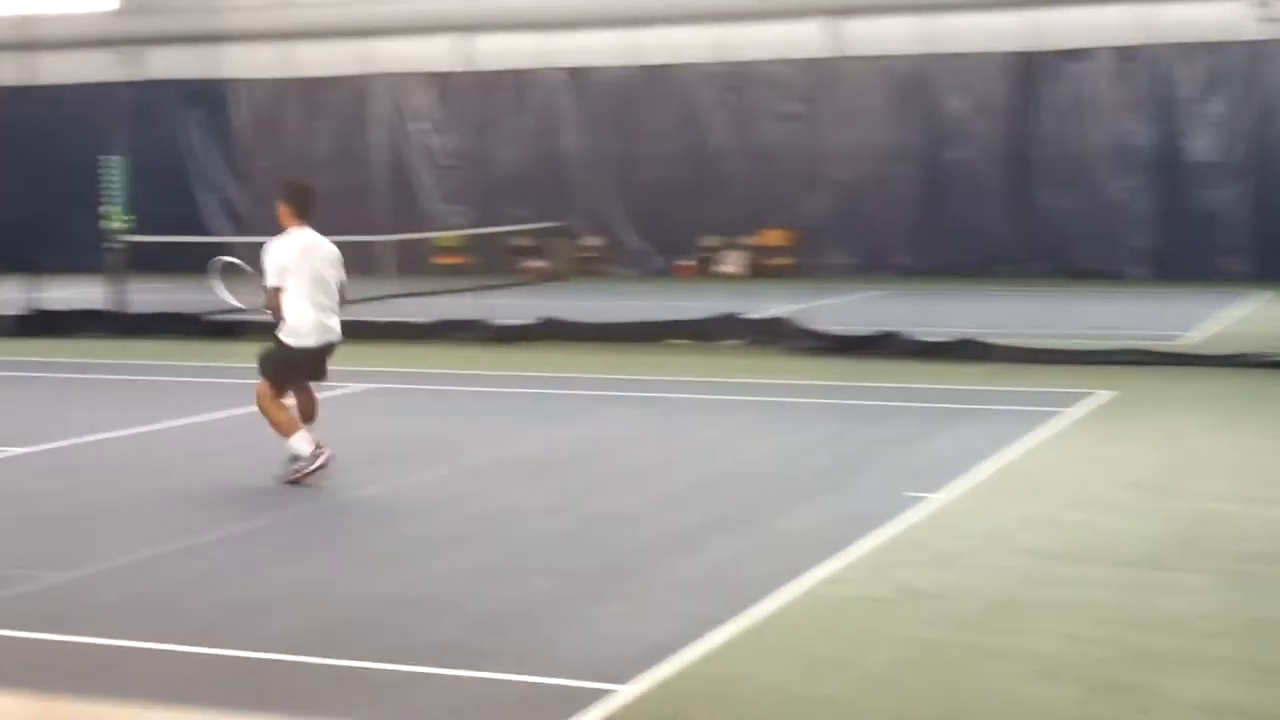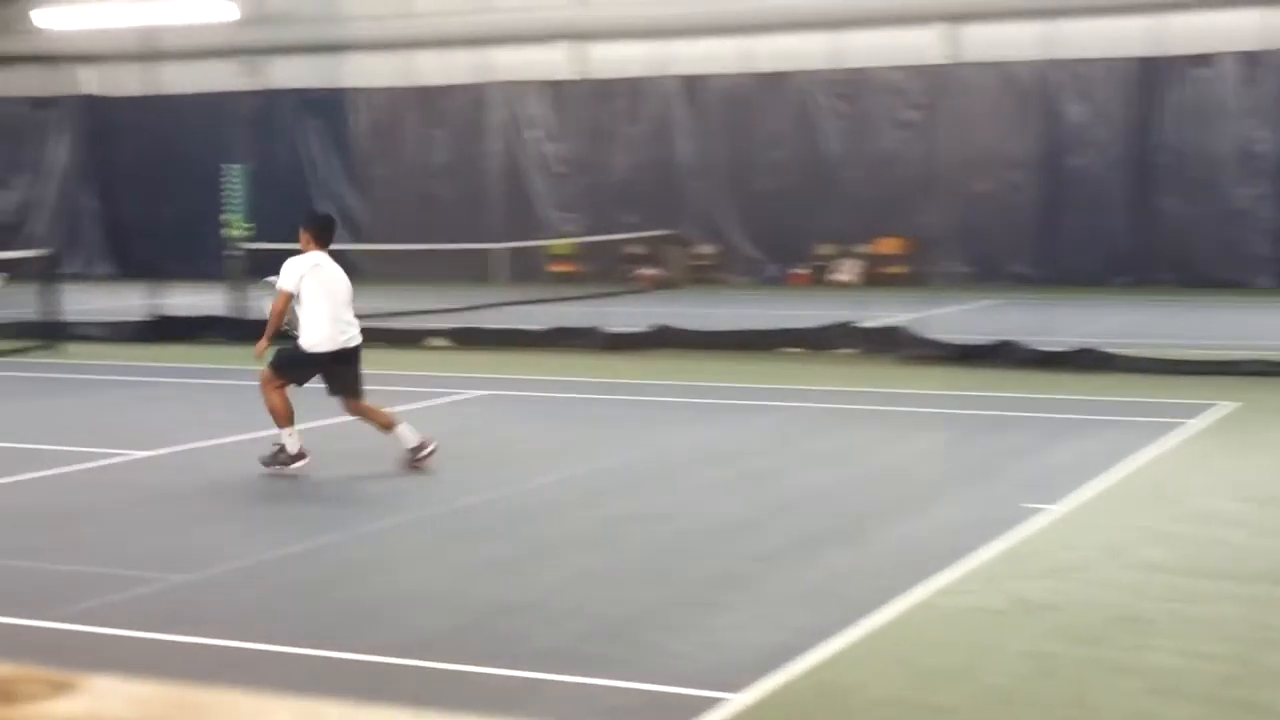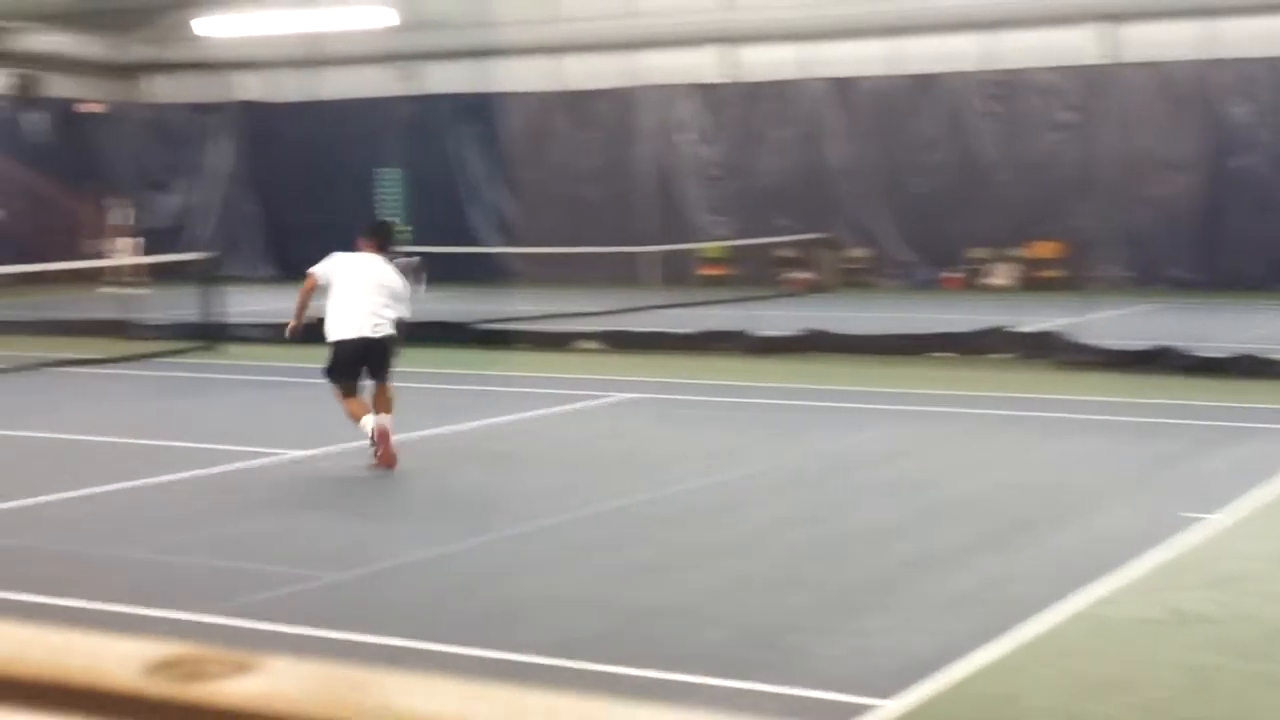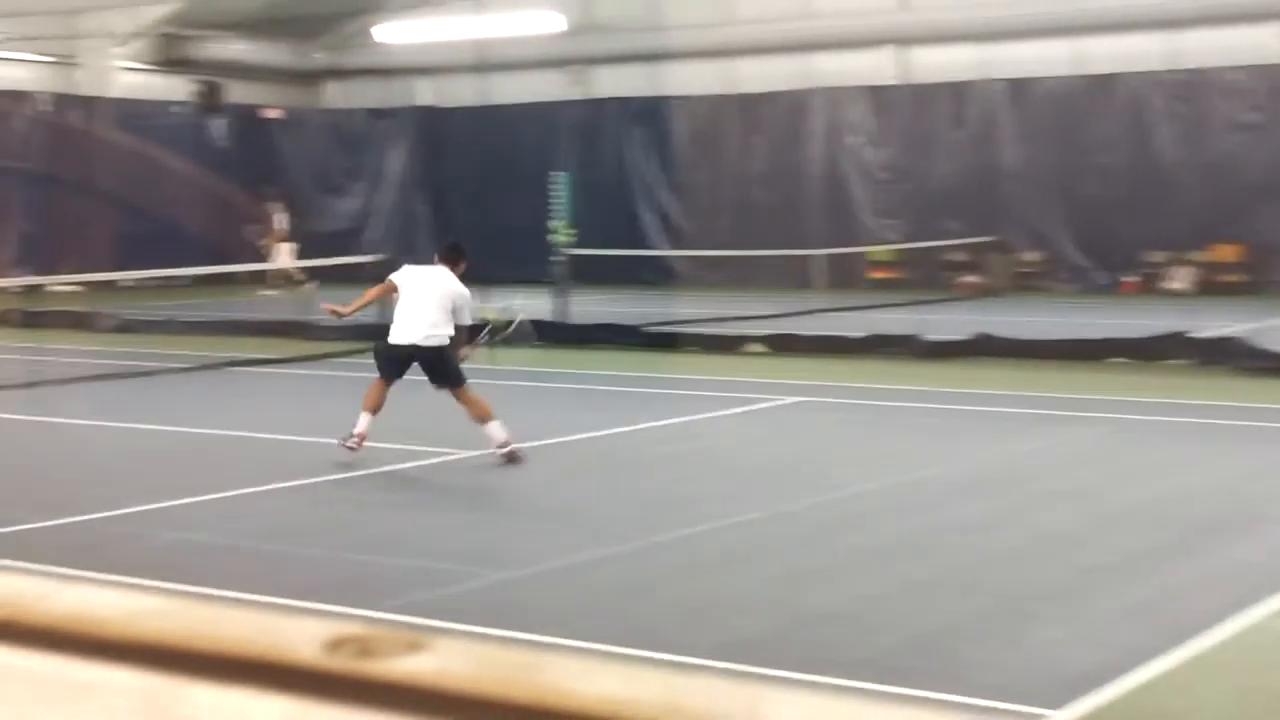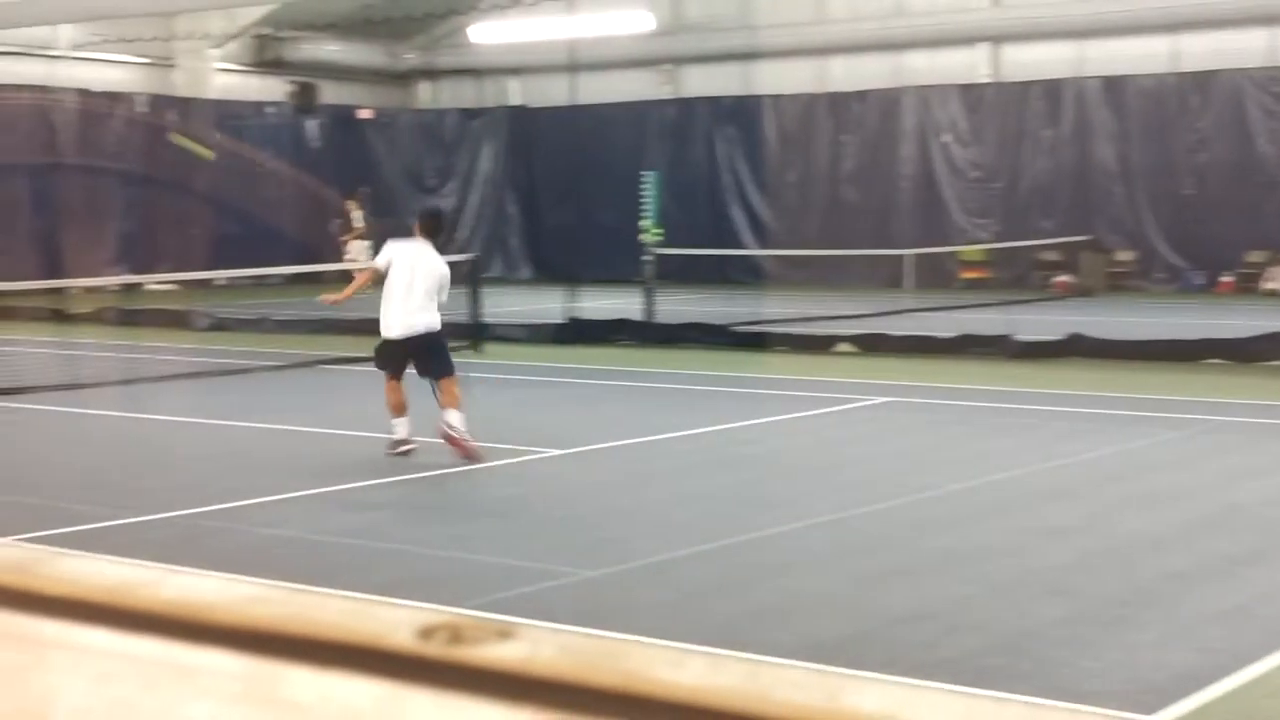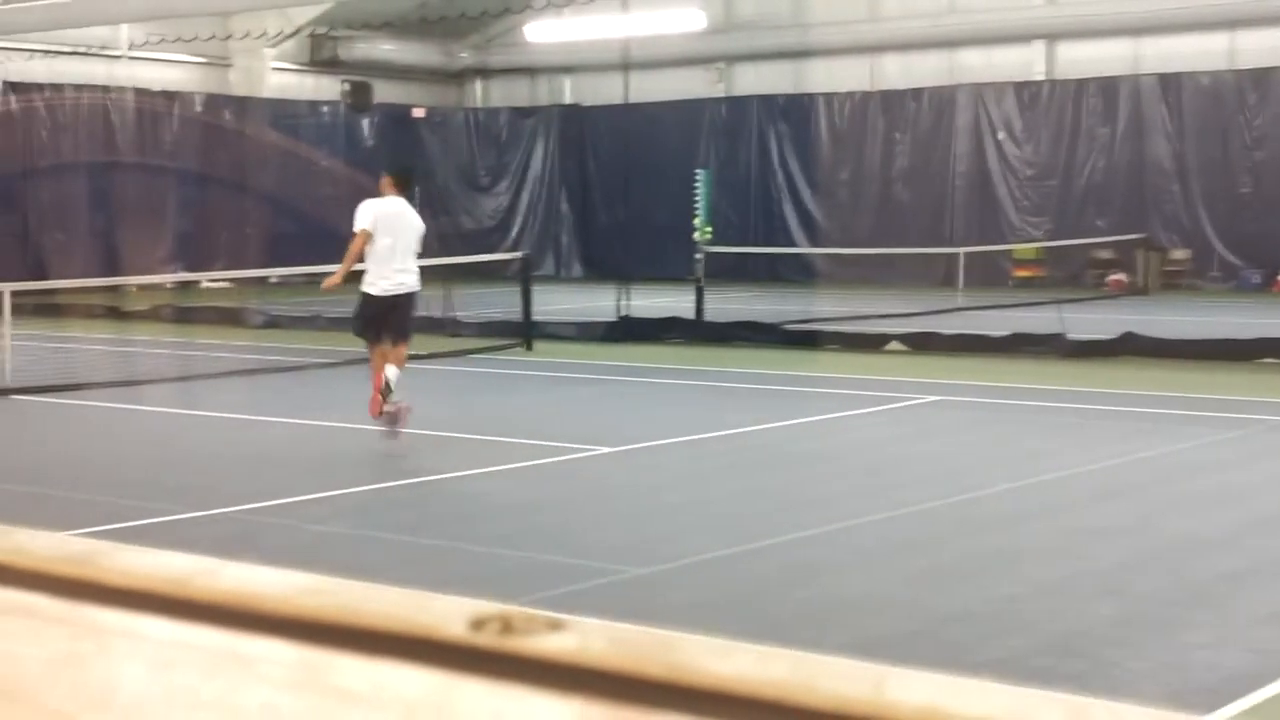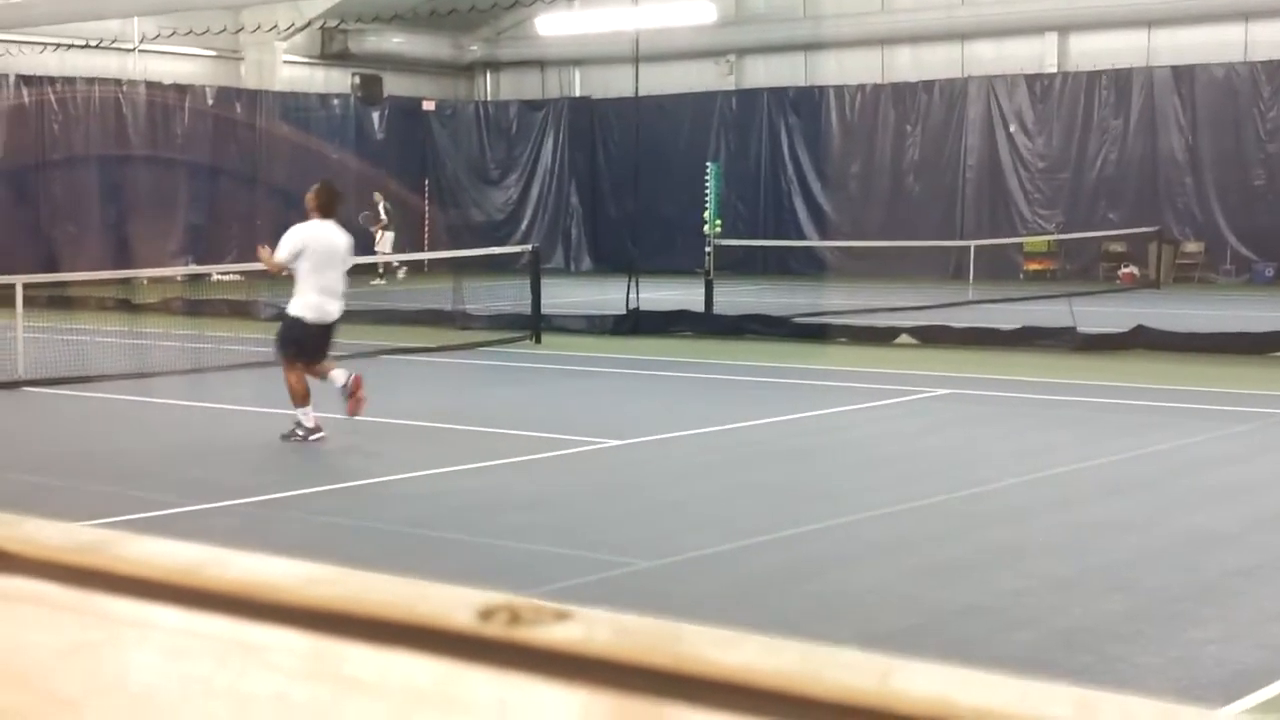
dt=0.2s
person 1, frame 1
left shoulder: (278, 247)
right shoulder: (329, 248)
left elbow: (276, 304)
left wrist: (279, 316)
left hip: (299, 337)
right hip: (328, 335)
left knee: (267, 395)
right knee: (298, 383)
left ankle: (307, 453)
right ankle: (309, 448)
person 1, frame 2
left shoulder: (296, 264)
right shoulder: (338, 272)
left elbow: (279, 308)
left wrist: (266, 338)
left hip: (317, 344)
right hip: (350, 343)
left knee: (270, 382)
right knee: (354, 404)
left ankle: (291, 449)
right ankle: (416, 444)
person 1, frame 3
left shoulder: (338, 260)
right shoulder: (396, 278)
left elbow: (309, 287)
right elbow: (400, 317)
left wrist: (297, 319)
left hip: (344, 336)
right hip: (381, 334)
left knee: (347, 398)
right knee: (381, 383)
left ankle: (374, 429)
right ankle: (381, 429)
person 1, frame 4
left shoulder: (410, 271)
right shoulder: (460, 291)
left elbow: (382, 290)
right elbow: (459, 332)
left wrist: (347, 310)
right wrist: (461, 350)
left hip: (399, 341)
right hip: (435, 342)
left knee: (382, 383)
right knee: (464, 394)
left ankle: (359, 432)
right ankle: (503, 444)
person 1, frame 5
left shoulder: (394, 248)
right shoulder: (442, 267)
left elbow: (371, 275)
left wrist: (343, 296)
left hip: (395, 329)
right hip: (428, 329)
left knee: (392, 379)
right knee: (448, 384)
left ankle: (402, 436)
right ankle: (455, 427)
person 1, frame 6
left shoulder: (371, 206)
right shoulder: (416, 219)
left elbow: (360, 242)
left wrist: (340, 274)
left hip: (378, 289)
right hip: (407, 288)
left knee: (378, 348)
right knee: (399, 345)
right ankle: (389, 379)
person 1, frame 7
left shoulder: (298, 233)
right shoulder: (345, 238)
left elbow: (276, 268)
left wrist: (265, 258)
left hip: (305, 311)
right hip: (331, 311)
left knee: (290, 365)
right knee: (314, 362)
left ankle: (308, 425)
right ankle: (345, 379)
